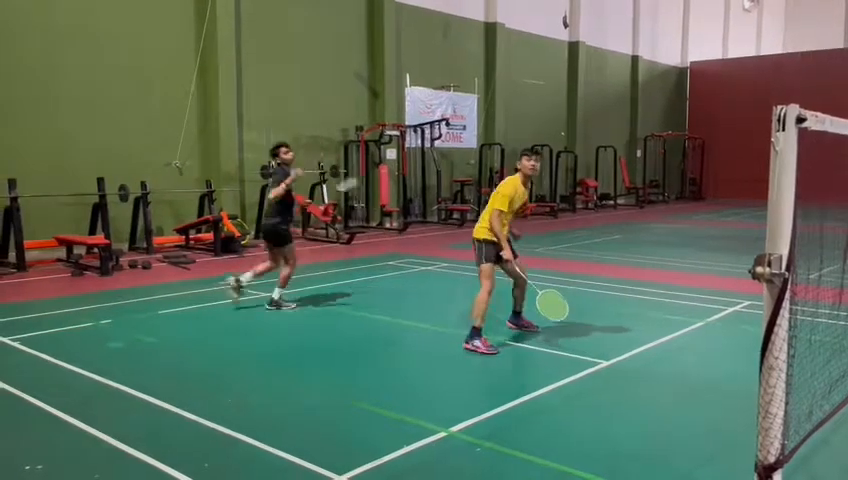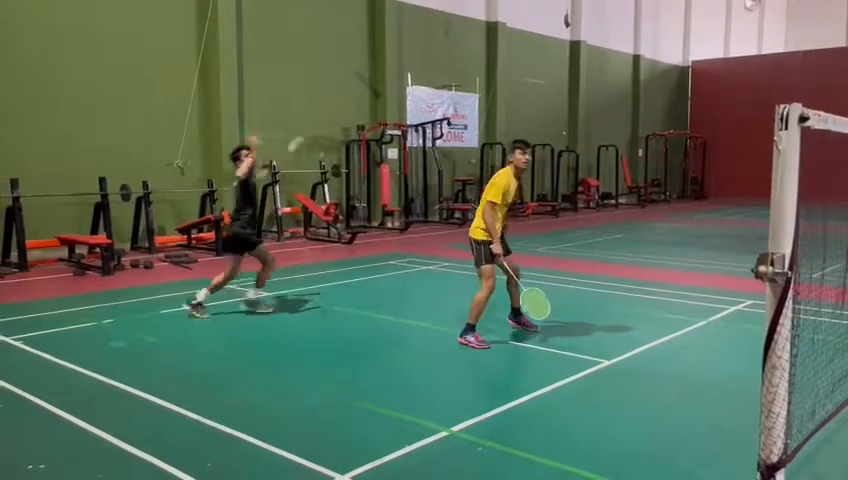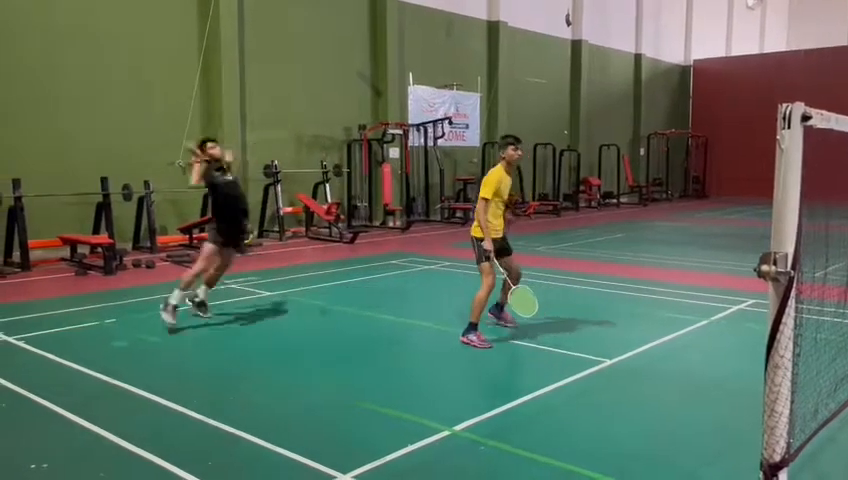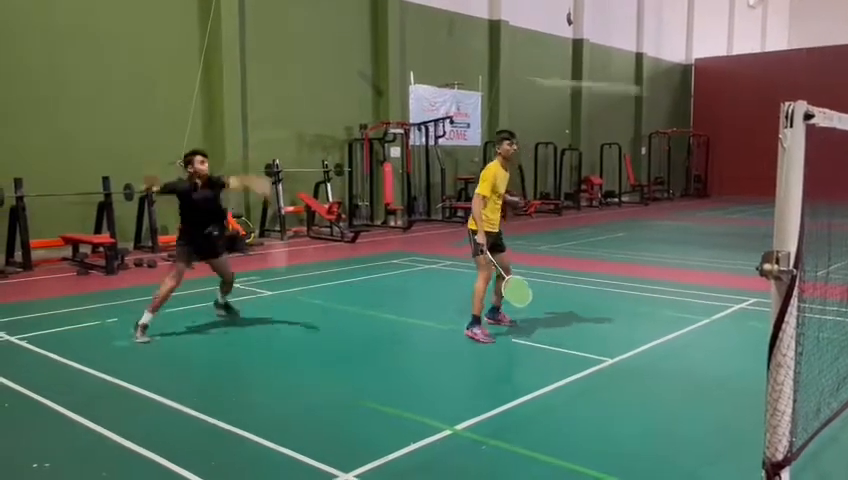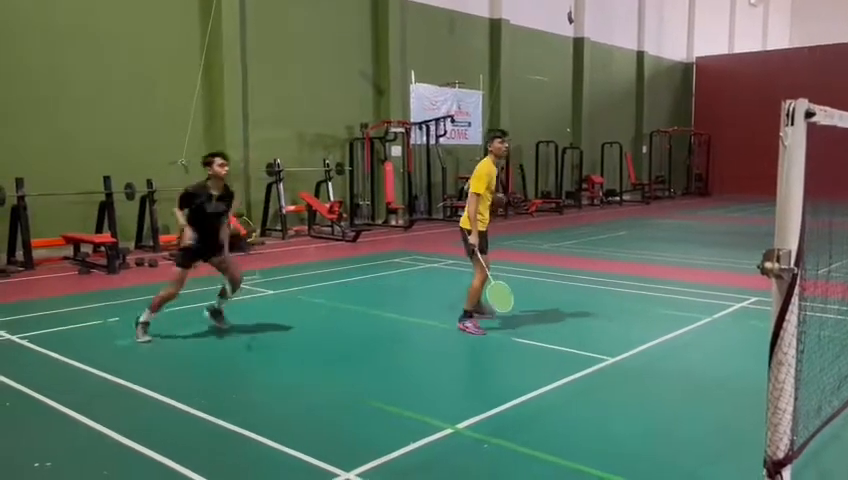
dt=0.2s
person 1, frame 1
left shoulder: (525, 188)
right shoulder: (509, 185)
right elbow: (494, 217)
left wrist: (511, 230)
right wrist: (506, 248)
left hip: (500, 237)
right hip: (485, 237)
left knee: (520, 277)
right knee: (488, 285)
left ankle: (516, 317)
right ankle: (474, 336)
person 1, frame 2
left shoulder: (515, 179)
right shoulder: (501, 178)
right elbow: (487, 211)
right wrist: (496, 243)
left hip: (495, 235)
right hip: (482, 236)
left knee: (514, 273)
right knee: (489, 285)
left ankle: (516, 316)
right ankle: (467, 332)
person 1, frame 3
left shoulder: (508, 177)
right shoulder: (494, 175)
right elbow: (480, 207)
left wrist: (506, 217)
right wrist: (487, 238)
left hip: (499, 234)
right hip: (483, 236)
left knee: (515, 274)
right knee: (489, 282)
left ankle: (498, 310)
right ankle: (470, 331)
person 1, frame 4
left shoulder: (505, 170)
right shoulder: (491, 171)
right elbow: (476, 203)
left wrist: (509, 199)
right wrist: (480, 232)
left hip: (494, 229)
right hip: (481, 229)
left knee: (505, 270)
right knee: (485, 274)
left ankle: (495, 312)
right ankle: (474, 325)
person 1, frame 5
left shoulder: (494, 167)
right shoulder: (484, 169)
right elbow: (471, 202)
left wrist: (495, 196)
right wrist: (474, 234)
left hip: (481, 226)
right hip: (472, 228)
left knee: (482, 269)
right knee: (482, 272)
left ankle: (477, 304)
right ankle: (466, 318)
person 2, frame 1
left shoulder: (282, 174)
right shoulder: (283, 174)
right elbow: (272, 196)
right wrist: (289, 181)
left hip: (271, 224)
right hip: (278, 225)
left knee: (274, 263)
right knee: (290, 263)
left ankle: (239, 281)
right ankle: (275, 299)
person 2, frame 2
left shoulder: (247, 177)
right shoulder: (245, 178)
right elbow: (239, 174)
right wrist: (250, 158)
left hip: (238, 231)
right hip: (244, 231)
left knee: (229, 273)
right knee: (269, 262)
left ankle: (197, 302)
right ankle: (253, 297)
person 2, frame 3
left shoulder: (225, 168)
right shoulder: (211, 176)
left elbow: (228, 158)
right elbow: (195, 182)
right wrist: (198, 160)
left hip: (236, 230)
right hip: (220, 228)
left knee: (221, 267)
right knee: (202, 267)
left ankle: (198, 298)
right ankle: (172, 303)
person 2, frame 4
left shoulder: (213, 182)
right shoulder: (180, 186)
left elbow: (237, 182)
right elbow: (154, 190)
left wrist: (259, 184)
right wrist: (151, 184)
left hip: (211, 240)
right hip: (188, 241)
left knee: (229, 277)
right knee: (172, 283)
left ankle: (221, 301)
right ankle: (143, 323)
person 2, frame 5
left shoulder: (228, 194)
right shoulder: (194, 191)
right elbow: (178, 210)
left wrist: (225, 246)
right wrist: (185, 229)
left hip: (212, 243)
right hip: (191, 245)
left knee: (236, 278)
right knee: (173, 291)
left ankle: (216, 308)
right ankle: (144, 321)
